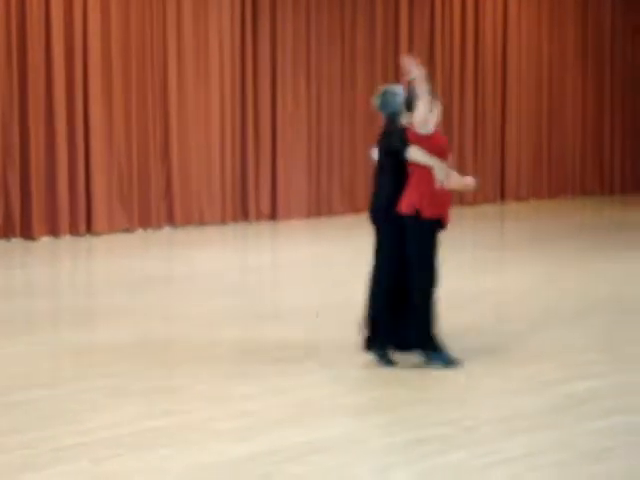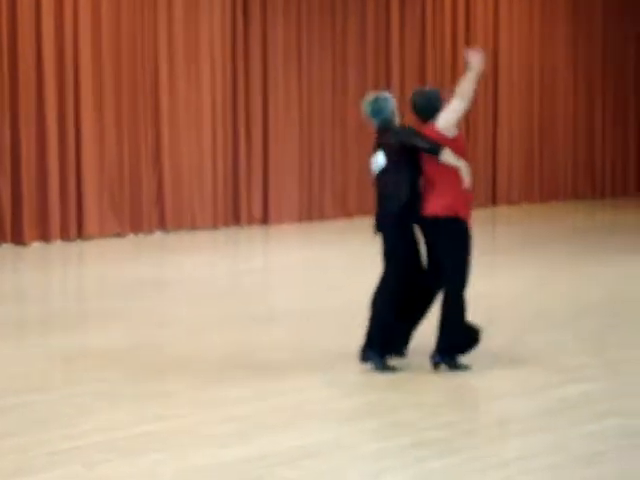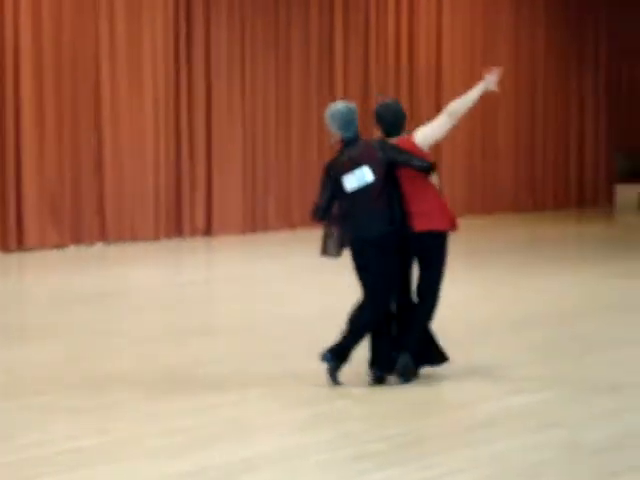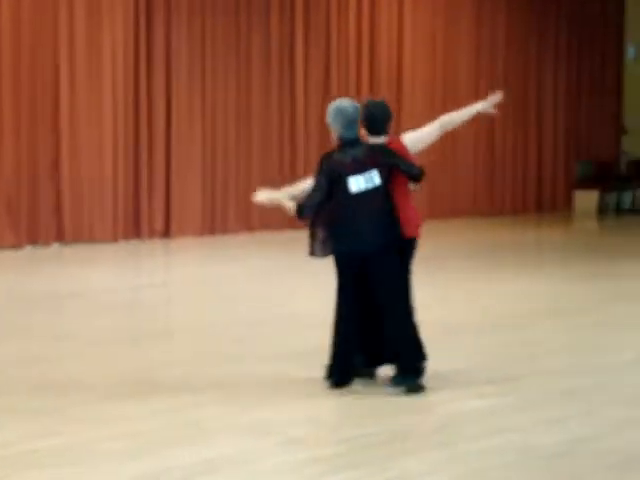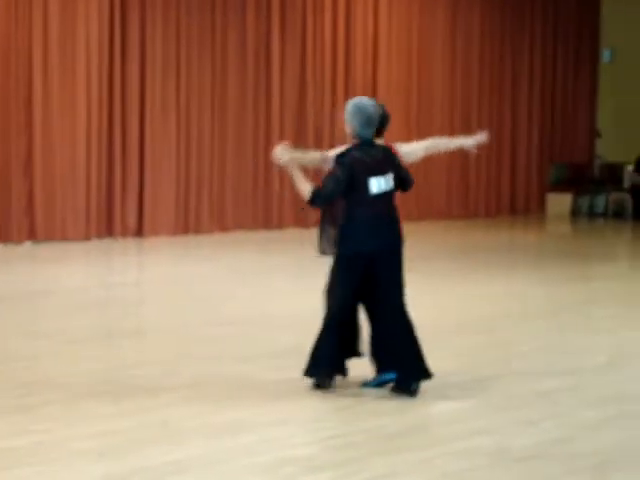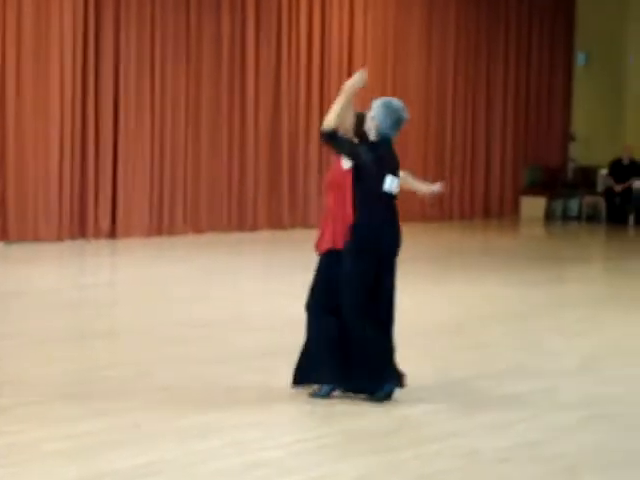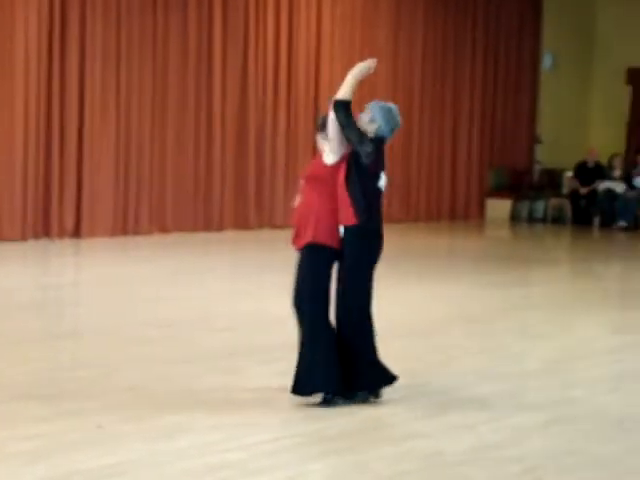
dt=0.2s
person 1, frame 1
left shoulder: (390, 133)
right shoulder: (395, 131)
left elbow: (409, 176)
right elbow: (400, 146)
right wrist: (435, 162)
left hip: (393, 210)
right hip: (390, 210)
left knee: (401, 268)
right knee: (388, 268)
left ankle: (399, 335)
right ankle: (379, 337)
person 1, frame 2
left shoulder: (378, 149)
right shoulder: (403, 134)
right elbow: (431, 147)
left hip: (389, 218)
right hip: (399, 218)
left knee: (411, 274)
right knee: (395, 278)
left ankle: (385, 341)
right ankle: (375, 349)
person 1, frame 3
left shoulder: (334, 166)
right shoulder: (381, 149)
left elbow: (320, 212)
right elbow: (422, 165)
left wrist: (330, 215)
right wrist: (430, 178)
left hip: (361, 239)
right hip: (385, 233)
left knee: (376, 296)
right knee: (380, 297)
left ankle: (383, 362)
right ankle: (337, 353)
person 1, frame 4
left shoulder: (331, 163)
right shoulder: (379, 152)
left elbow: (310, 209)
right elbow: (417, 174)
left wrist: (289, 203)
right wrist: (390, 183)
left hip: (350, 243)
right hip: (385, 239)
left knee: (348, 304)
right knee: (394, 302)
left ankle: (341, 372)
right ankle: (410, 370)
person 1, frame 5
left shoulder: (347, 160)
right shoulder: (386, 155)
left elbow: (318, 198)
right elbow: (406, 183)
left wrist: (294, 171)
left hip: (356, 243)
right hip: (389, 240)
left knee: (341, 302)
right knee: (392, 306)
left ankle: (324, 370)
right ankle: (410, 376)
person 1, frame 6
left shoulder: (369, 153)
right shoulder: (386, 155)
left elbow: (328, 134)
left wrist: (345, 94)
left hip: (367, 238)
right hip: (386, 237)
left knee: (354, 306)
right knee: (378, 307)
left ankle: (381, 377)
right ankle: (378, 376)
person 1, frame 7
left shoulder: (368, 150)
right shoulder: (362, 154)
left elbow: (343, 110)
left wrist: (355, 75)
left hip: (362, 237)
right hip: (353, 236)
left knee: (355, 307)
right knee: (347, 307)
left ankle: (369, 381)
right ankle: (354, 378)
person 2, frame 1
left shoulder: (429, 137)
right shoulder: (422, 127)
left elbow: (439, 174)
right elbow: (424, 103)
left wrist: (460, 180)
left hip: (426, 212)
right hip: (420, 211)
left knee: (421, 276)
right knee: (423, 276)
right ankle: (428, 345)
person 2, frame 2
right shoulder: (442, 129)
right elbow: (461, 99)
left hip: (429, 214)
right hip: (449, 214)
left knee: (434, 279)
right knee: (455, 282)
right ankle: (447, 351)
person 2, frame 3
right shoulder: (413, 142)
right elbow: (449, 114)
right wrist: (481, 87)
right hip: (432, 226)
left knee: (400, 291)
right knee: (427, 292)
left ankle: (409, 353)
right ankle: (408, 353)
person 2, frame 4
right shoulder: (402, 145)
right elbow: (441, 125)
left wrist: (279, 194)
right wrist: (479, 107)
right hip: (406, 231)
left knee: (367, 294)
left ankle: (369, 361)
person 2, frame 5
right shoulder: (393, 153)
left elbow: (321, 158)
right elbow: (429, 145)
left wrist: (294, 155)
right wrist: (466, 141)
right ankle: (387, 365)
person 2, frame 6
left shoulder: (349, 160)
right elbow: (401, 180)
right wrist: (424, 187)
left hip: (340, 243)
right hip: (350, 243)
left knee: (320, 306)
right knee: (334, 306)
left ankle: (331, 375)
person 2, frame 7
left shoulder: (332, 155)
right shoulder: (331, 162)
left elbow: (334, 118)
left hip: (321, 241)
right hip: (316, 241)
left knee: (312, 309)
right knee: (307, 307)
left ankle: (331, 384)
right ankle: (321, 377)
